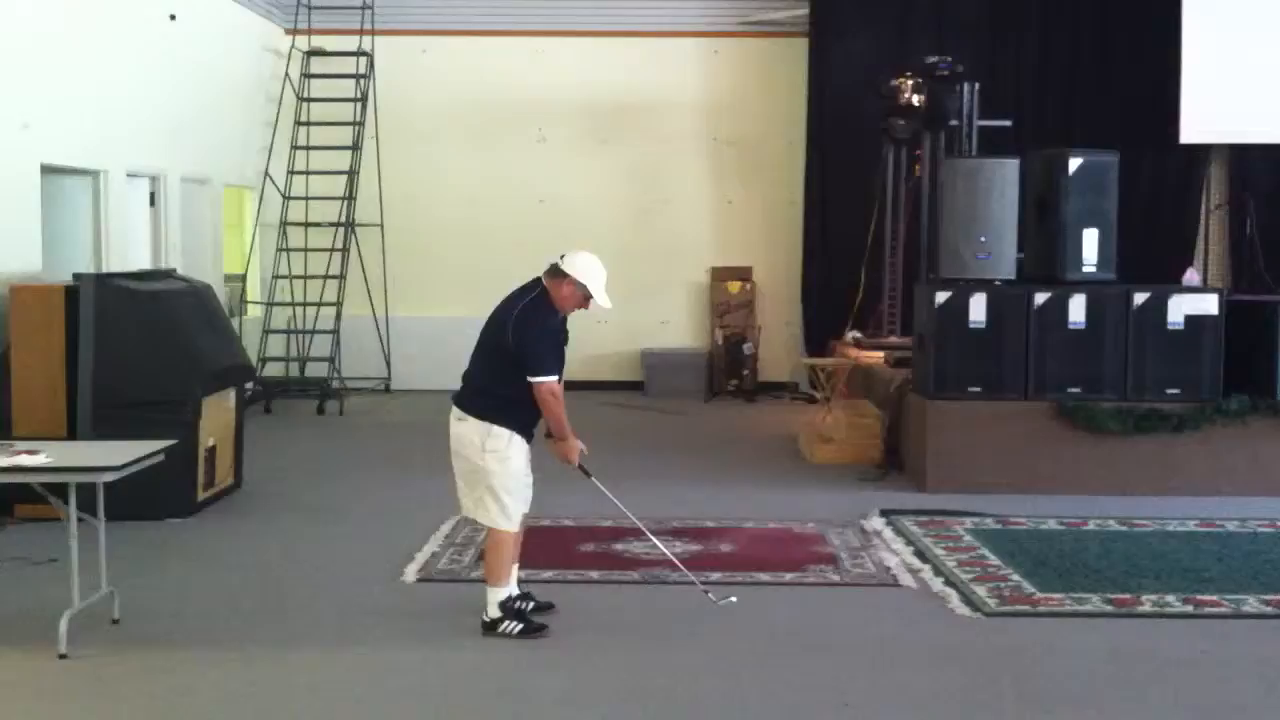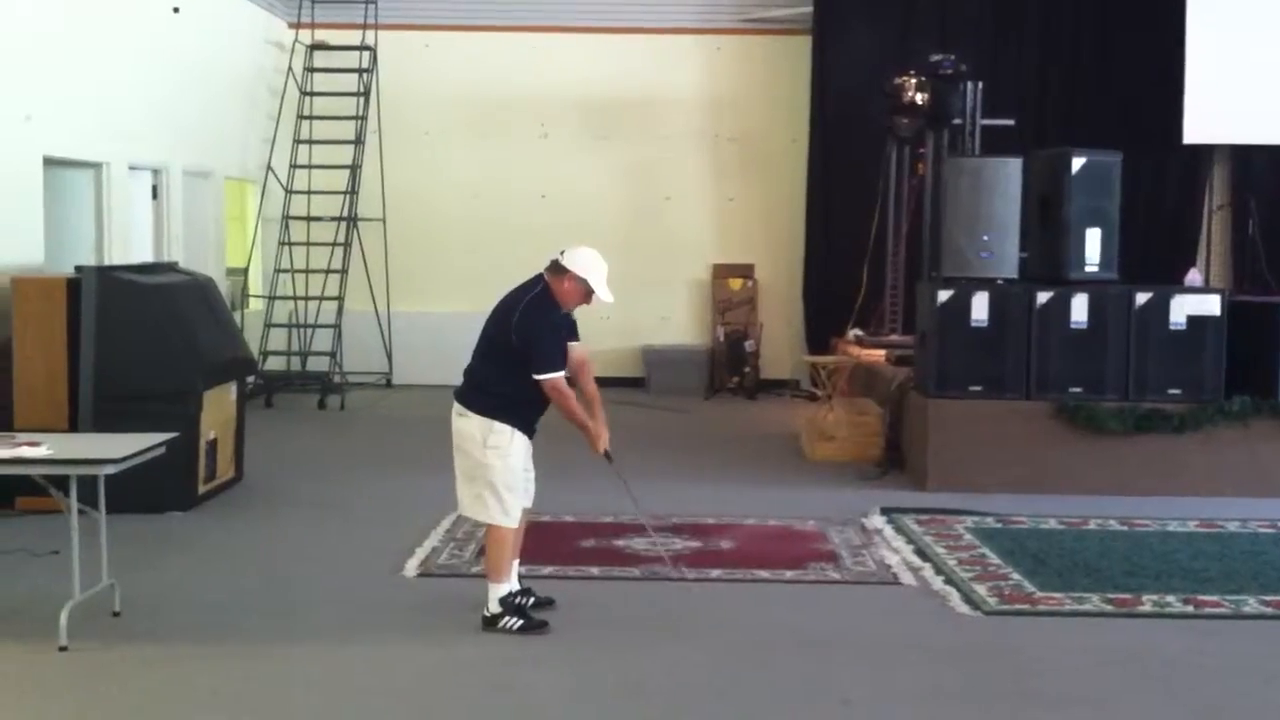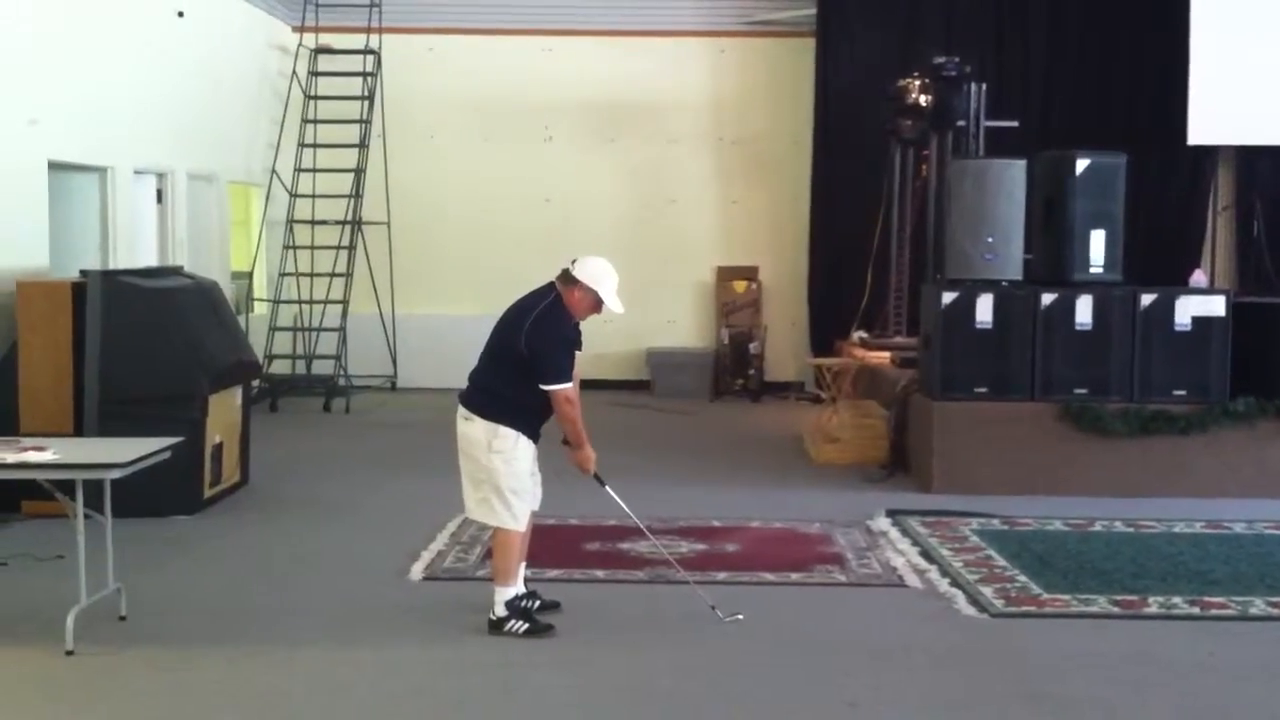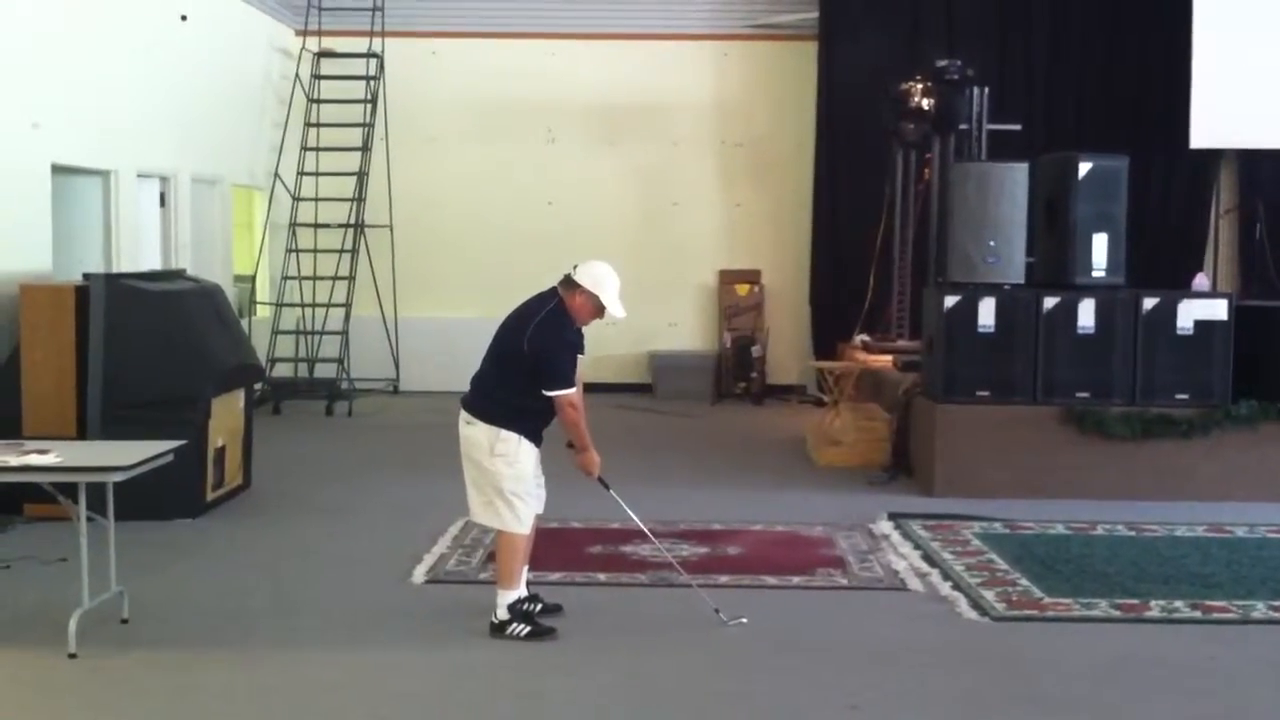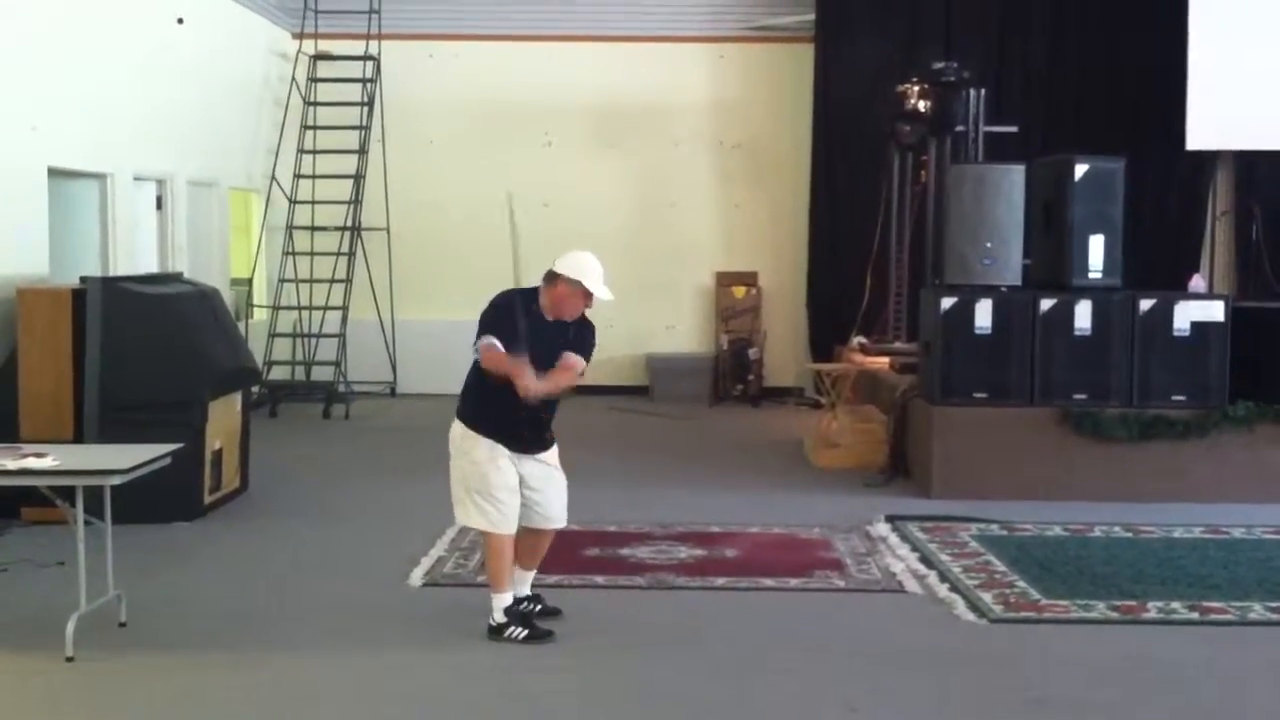
dt=1s
person 1, frame 1
left shoulder: (542, 306)
right shoulder: (535, 317)
left elbow: (552, 383)
right elbow: (546, 391)
left wrist: (562, 435)
right wrist: (565, 438)
left hip: (502, 423)
right hip: (489, 426)
left knee: (515, 511)
right knee: (503, 517)
left ankle: (510, 592)
right ankle: (497, 612)
person 1, frame 2
left shoulder: (551, 304)
right shoulder: (537, 314)
left elbow: (576, 362)
right elbow: (555, 387)
left wrist: (599, 416)
right wrist: (589, 428)
left hip: (507, 419)
right hip: (490, 422)
left knee: (518, 505)
right knee: (503, 512)
left ankle: (510, 587)
right ankle: (498, 607)
person 1, frame 3
left shoulder: (554, 309)
right shoulder: (548, 324)
left elbow: (568, 382)
right elbow: (562, 398)
left wrist: (575, 438)
right wrist: (581, 446)
left hip: (508, 421)
right hip: (495, 425)
left knee: (524, 507)
right knee: (510, 515)
left ankle: (516, 590)
right ankle: (504, 610)
person 1, frame 4
left shoulder: (557, 314)
right shoulder: (551, 329)
left elbow: (571, 386)
right elbow: (566, 402)
left wrist: (580, 442)
right wrist: (586, 450)
left hip: (512, 426)
right hip: (498, 429)
left knee: (529, 511)
right knee: (514, 518)
left ankle: (518, 594)
right ankle: (506, 614)
person 1, frame 5
left shoulder: (581, 330)
right shoulder: (507, 306)
left elbow: (571, 371)
right elbow: (487, 356)
left wrist: (537, 385)
right wrist: (516, 371)
left hip: (537, 442)
right hip: (484, 435)
left knee: (547, 520)
right knee: (501, 524)
left ankle: (520, 594)
right ankle: (501, 615)
